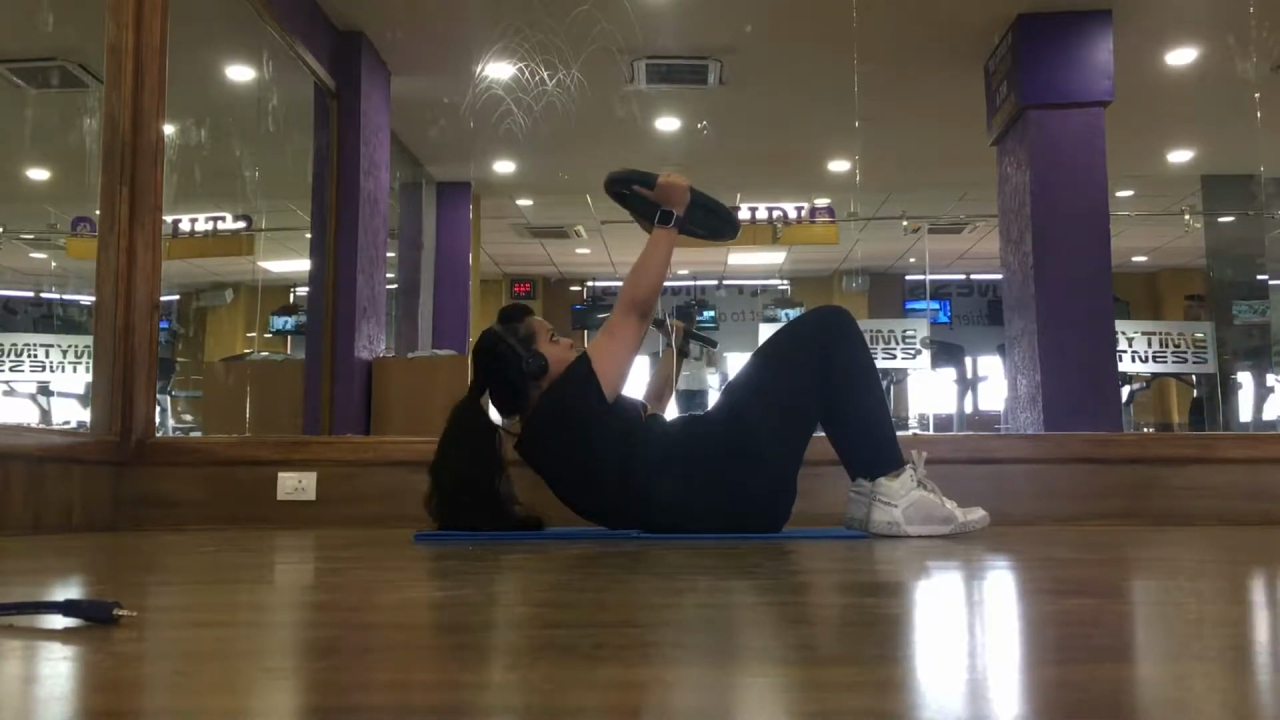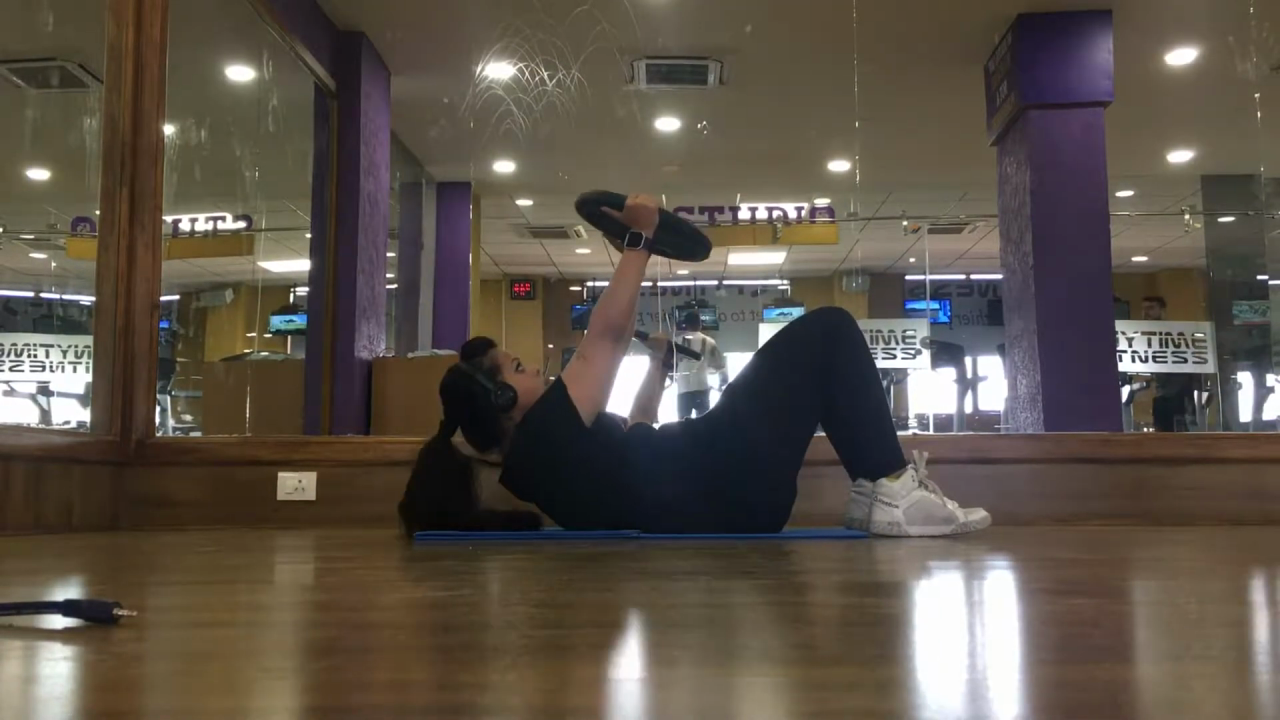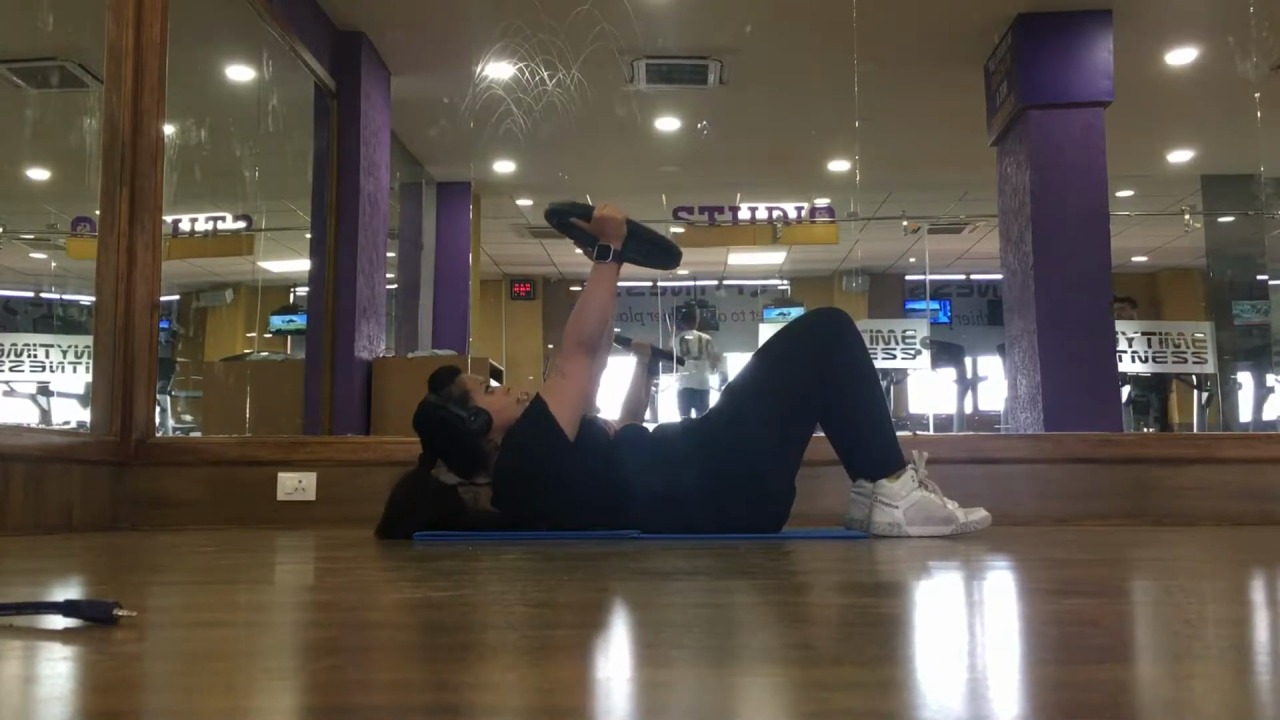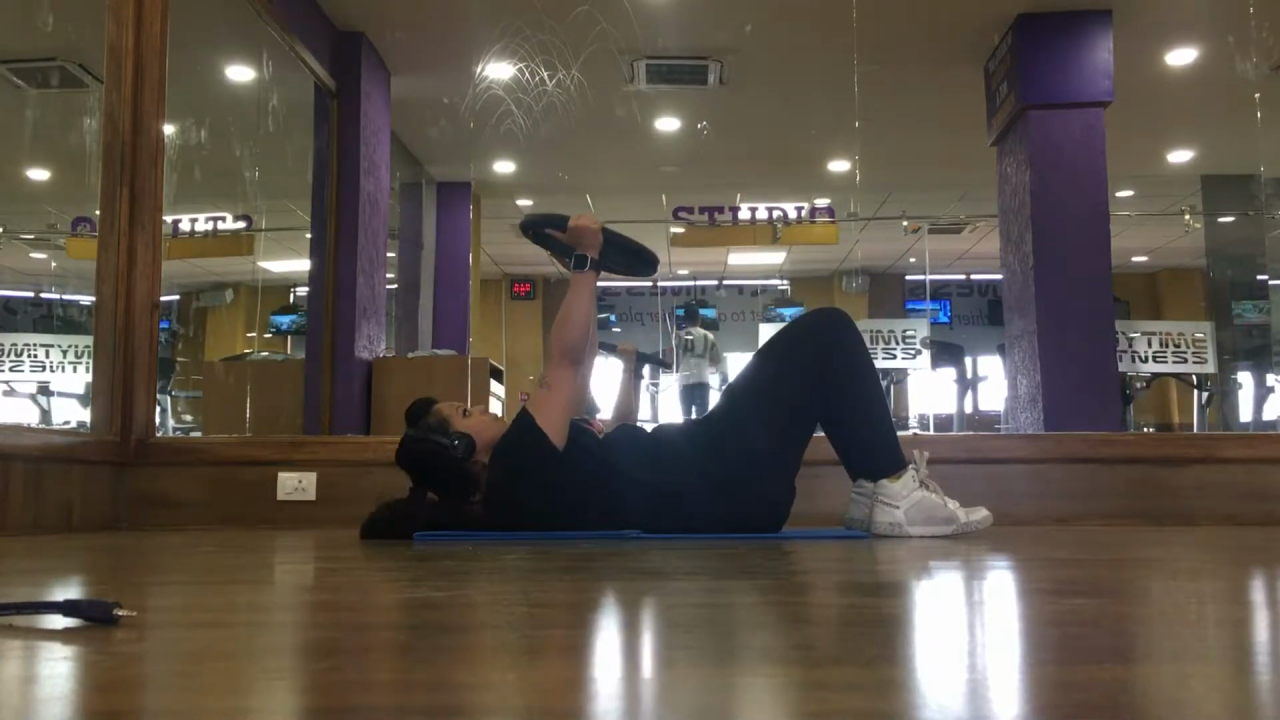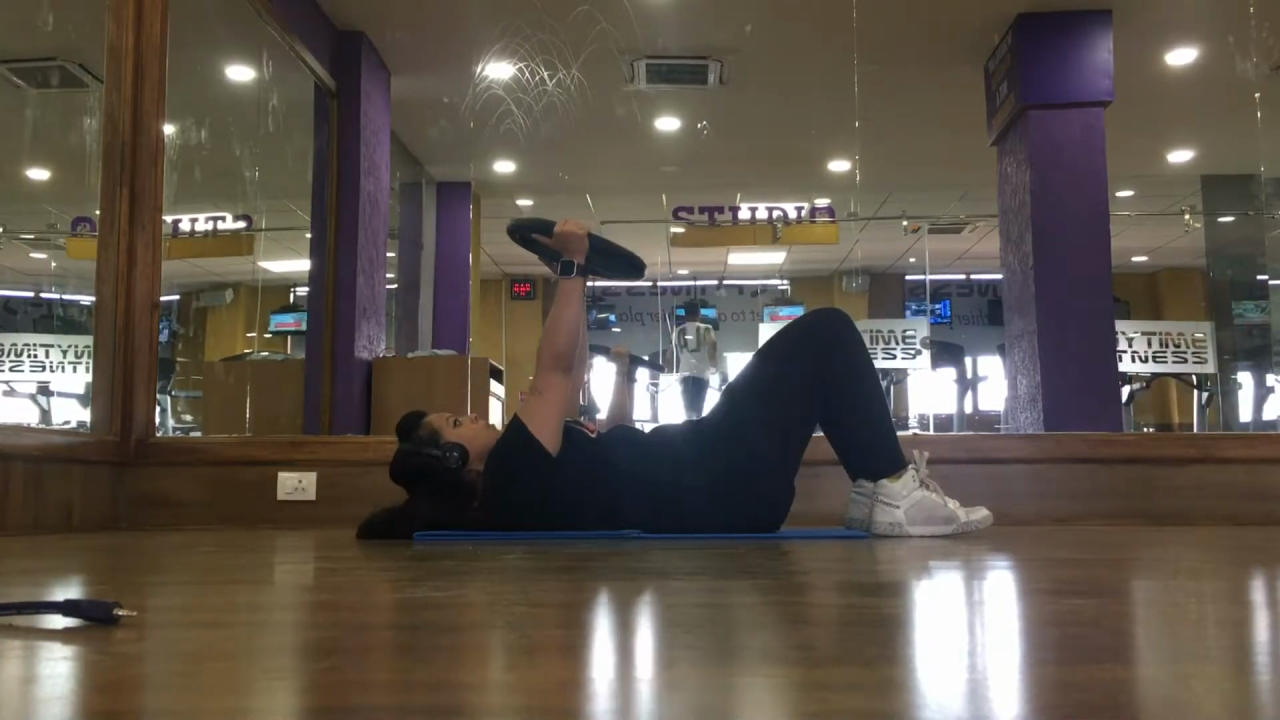
dt=0.4s
person 1, frame 1
left shoulder: (548, 428)
right shoulder: (563, 406)
right elbow: (632, 311)
left wrist: (671, 355)
right wrist: (669, 217)
left hip: (712, 499)
right hip: (729, 490)
left knee: (821, 357)
right knee: (828, 329)
left ankle: (875, 488)
right ankle: (890, 490)
person 1, frame 2
left shoulder: (531, 455)
right shoulder: (542, 433)
right elbow: (605, 338)
left wrist: (659, 365)
right wrist: (638, 240)
left hip: (715, 493)
right hip: (728, 491)
left knee: (821, 348)
right knee: (829, 330)
left ankle: (875, 489)
right ankle: (891, 490)
person 1, frame 3
left shoulder: (521, 472)
right shoulder: (528, 452)
right elbow: (581, 352)
left wrist: (643, 369)
right wrist: (609, 251)
left hip: (709, 488)
right hip: (724, 488)
left knee: (820, 345)
right knee: (827, 332)
left ankle: (876, 489)
right ankle: (891, 492)
person 1, frame 4
left shoulder: (513, 484)
right shoulder: (518, 466)
right elbow: (565, 364)
left wrist: (631, 374)
right wrist: (585, 261)
left hip: (708, 484)
right hip: (724, 487)
left knee: (819, 346)
right knee: (826, 331)
left ankle: (878, 488)
right ankle: (891, 492)
person 1, frame 5
left shoulder: (509, 488)
right shoulder: (514, 472)
right elbow: (556, 370)
left wrist: (623, 375)
right wrist: (572, 266)
left hip: (705, 482)
right hip: (722, 486)
left knee: (819, 344)
right knee: (825, 332)
left ankle: (877, 487)
right ankle: (890, 492)
